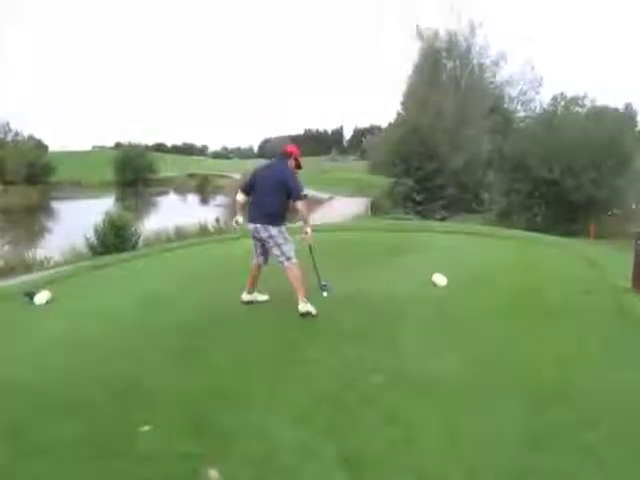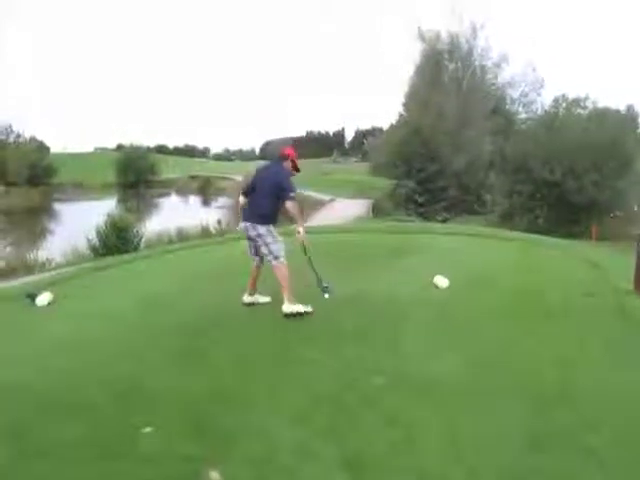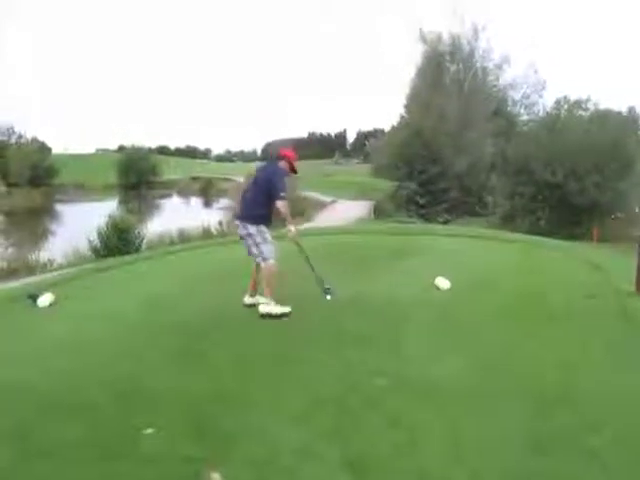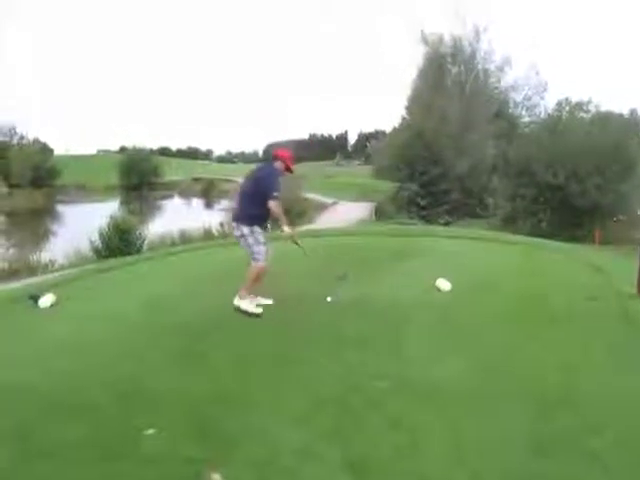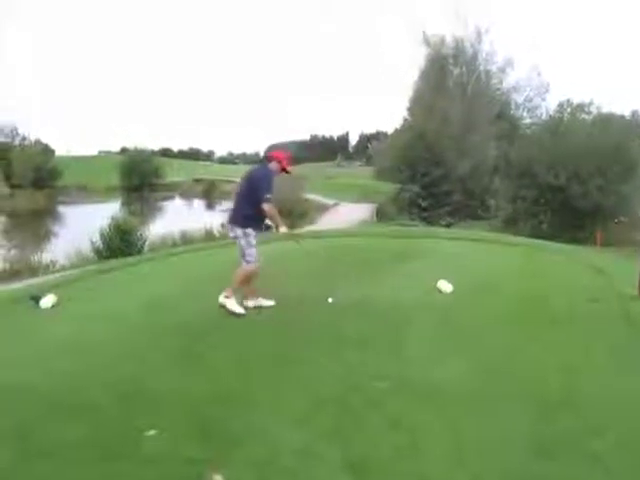
dt=0.1s
person 1, frame 1
left shoulder: (260, 170)
right shoulder: (289, 174)
left elbow: (241, 194)
right elbow: (299, 202)
left wrist: (239, 214)
right wrist: (307, 225)
left hip: (254, 223)
right hip: (271, 225)
left knee: (260, 259)
right knee: (290, 261)
left ankle: (249, 293)
right ankle: (303, 303)
person 1, frame 2
left shoulder: (261, 171)
right shoulder: (283, 175)
left elbow: (243, 196)
right elbow: (290, 203)
left wrist: (243, 215)
right wrist: (299, 225)
left hip: (248, 222)
right hip: (262, 224)
left knee: (258, 260)
right knee: (278, 261)
left ankle: (250, 295)
right ankle: (289, 303)
person 1, frame 3
left shoulder: (263, 170)
right shoulder: (277, 174)
left elbow: (250, 197)
right elbow: (280, 203)
right wrist: (290, 224)
left hip: (245, 221)
right hip: (254, 224)
left knee: (260, 260)
right knee: (269, 262)
left ankle: (251, 295)
right ankle: (267, 304)
person 1, frame 4
left shoulder: (260, 171)
right shoulder: (271, 173)
right elbow: (273, 203)
right wrist: (284, 224)
left hip: (242, 221)
right hip: (249, 224)
left knee: (257, 260)
right knee: (260, 262)
left ankle: (251, 296)
right ankle: (243, 297)
person 1, frame 5
left shoulder: (257, 172)
right shoulder: (265, 175)
right elbow: (266, 205)
left wrist: (268, 221)
right wrist: (280, 224)
left hip: (244, 223)
right hip: (244, 225)
left knee: (252, 263)
right knee: (250, 264)
left ankle: (252, 298)
right ankle: (228, 295)
